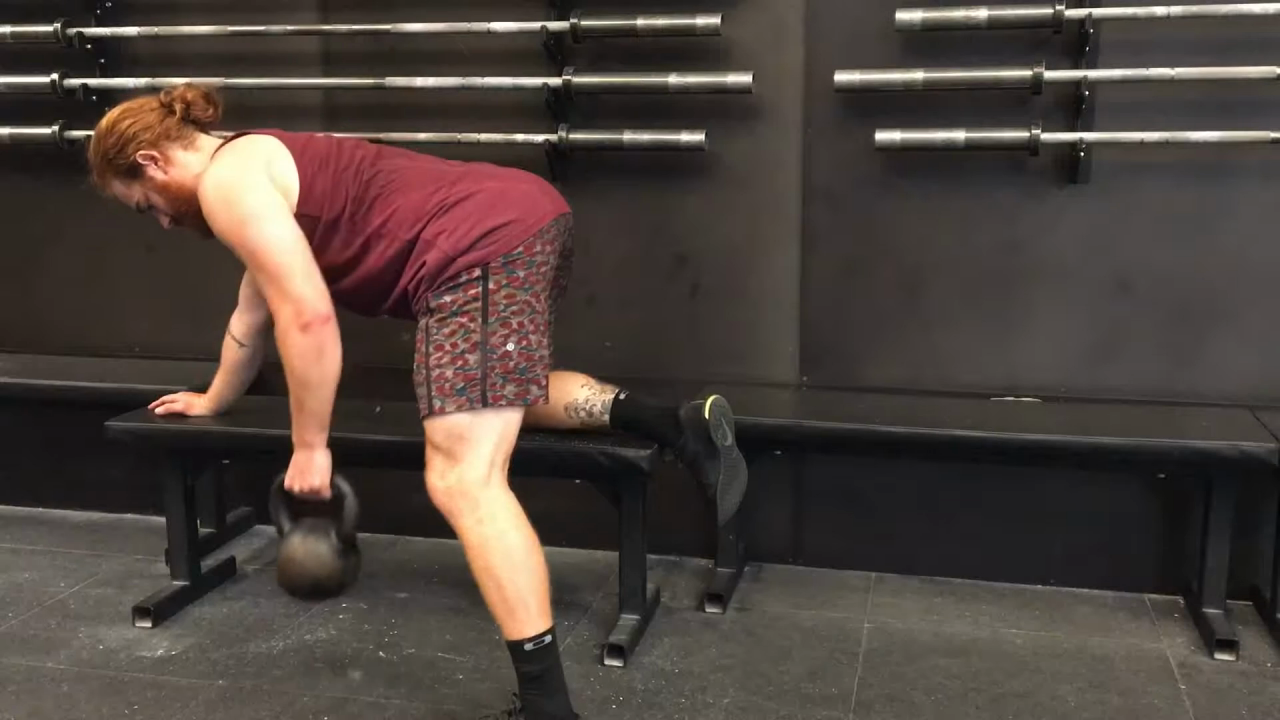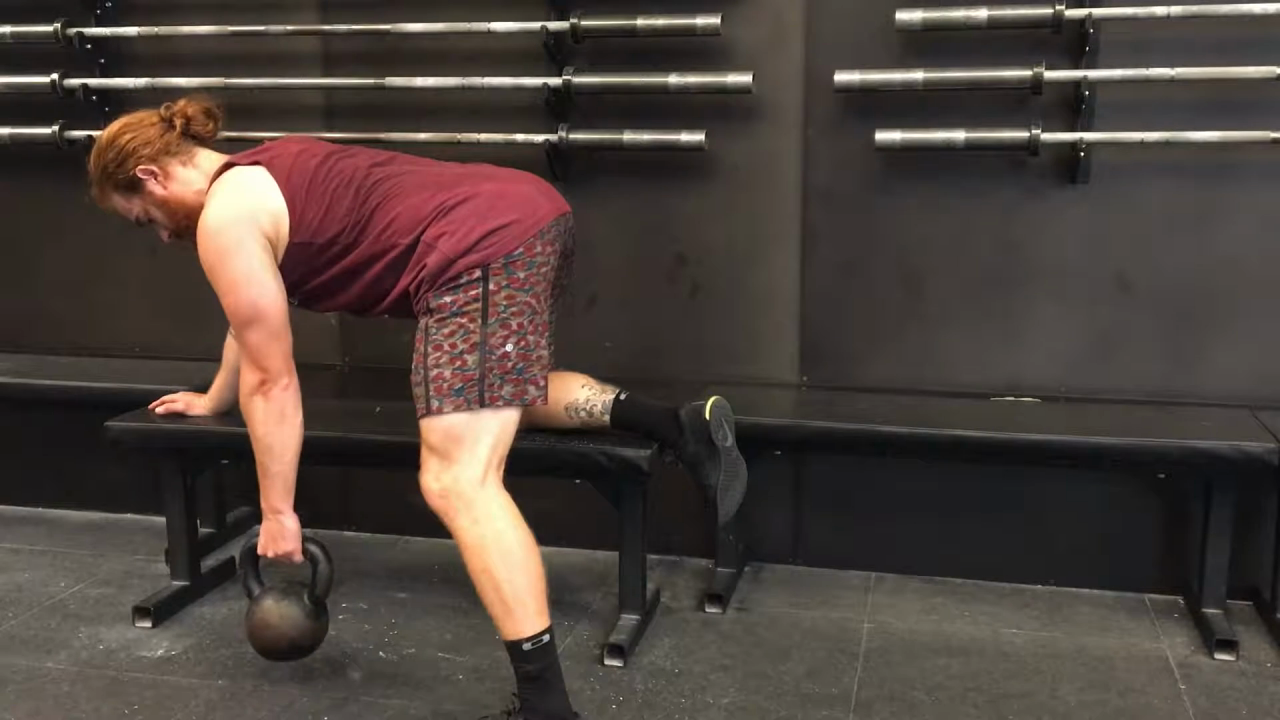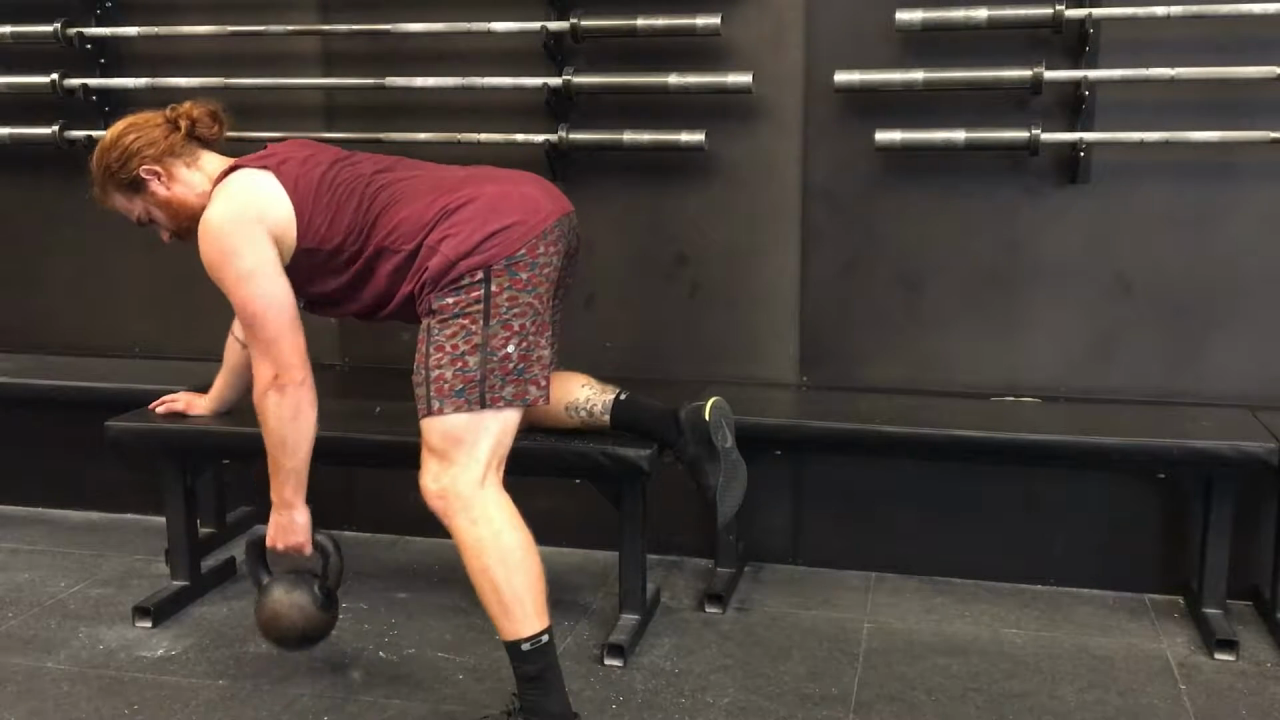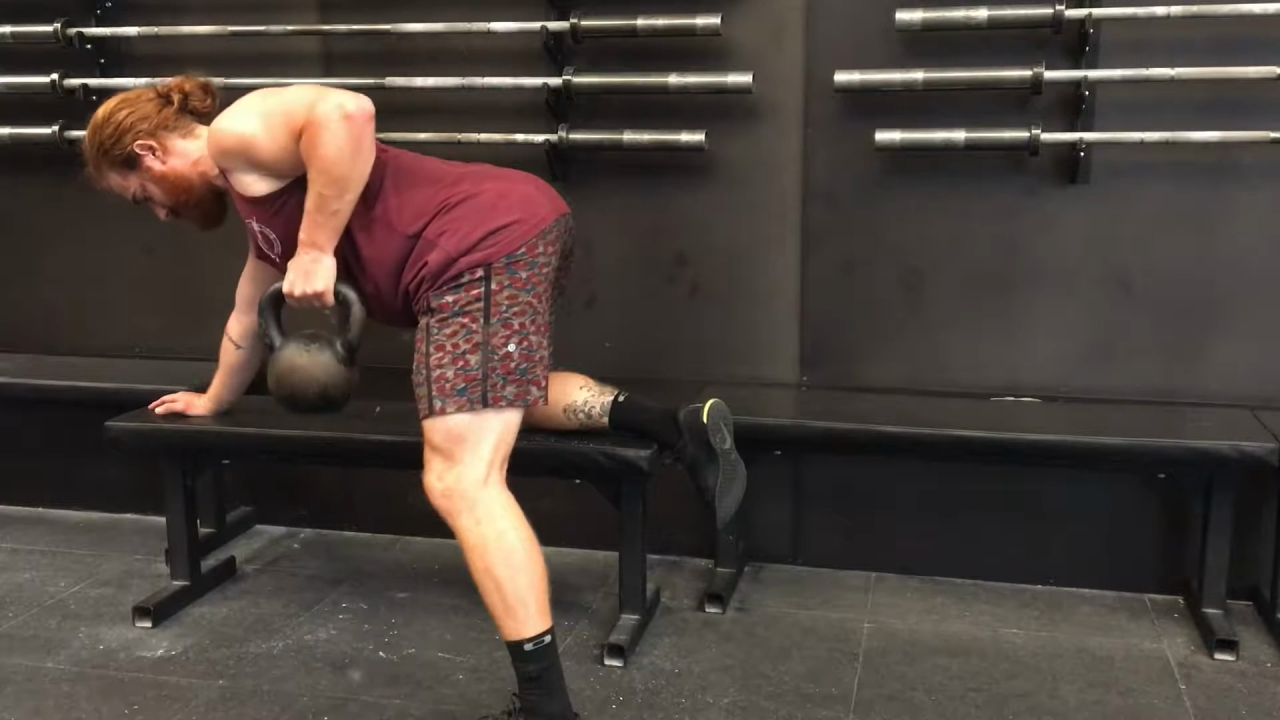
dt=0.7s
person 1, frame 1
left shoulder: (226, 183)
right shoulder: (262, 167)
left elbow: (308, 321)
right elbow: (255, 313)
left wrist: (310, 449)
right wrist: (213, 401)
left hip: (481, 246)
right hip: (525, 214)
left knee: (463, 484)
right knee: (497, 393)
right ankle: (683, 425)
person 1, frame 2
left shoulder: (226, 218)
right shoulder: (263, 175)
left elbow: (272, 380)
right elbow: (255, 325)
left wrist: (278, 514)
right wrist: (213, 401)
left hip: (481, 249)
right hip: (528, 210)
left knee: (458, 485)
right knee: (498, 392)
right ankle: (681, 426)
person 1, frame 3
left shoulder: (227, 218)
right shoulder: (265, 177)
left elbow: (285, 375)
right elbow: (258, 320)
left wrist: (288, 507)
right wrist: (214, 399)
left hip: (485, 250)
right hip: (530, 212)
left knee: (457, 486)
right knee: (497, 394)
right ankle: (683, 426)
person 1, frame 4
left shoulder: (237, 135)
right shoulder: (256, 187)
left elbow: (347, 112)
right elbow: (250, 313)
left wrist: (316, 249)
right wrist: (213, 400)
left hip: (484, 244)
right hip: (522, 218)
left knee: (462, 484)
right knee: (498, 392)
right ankle: (681, 428)
